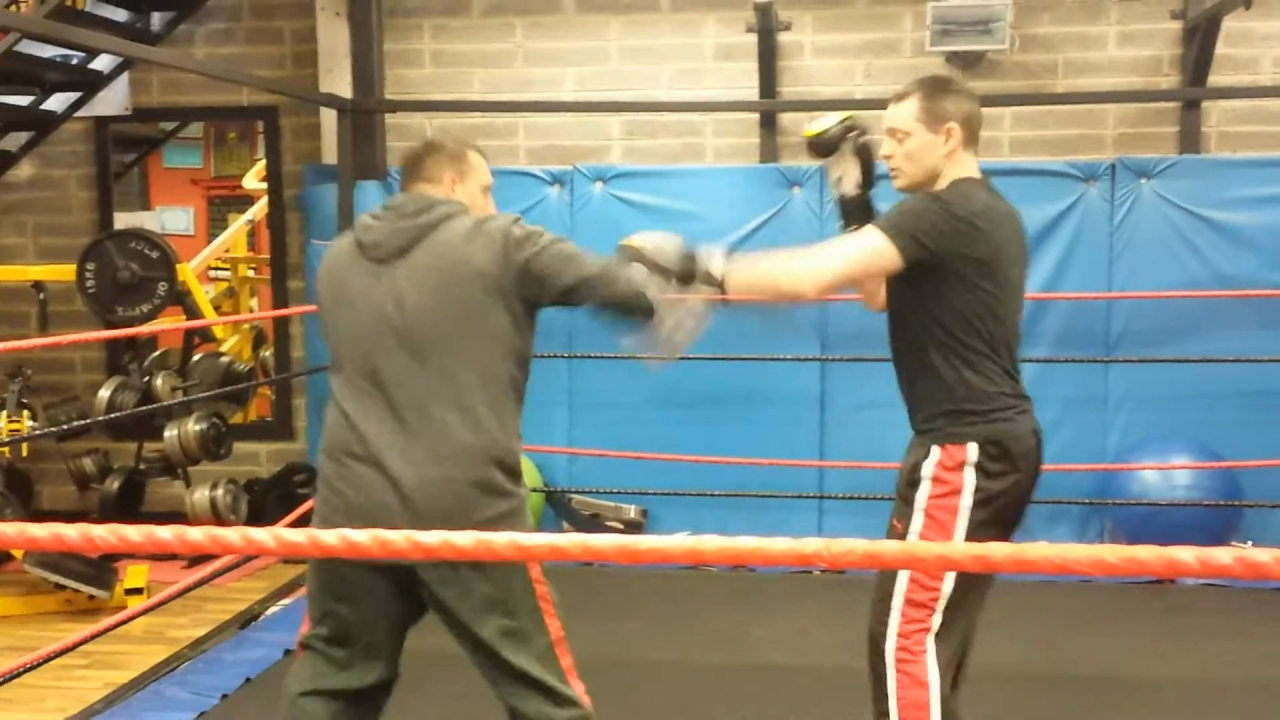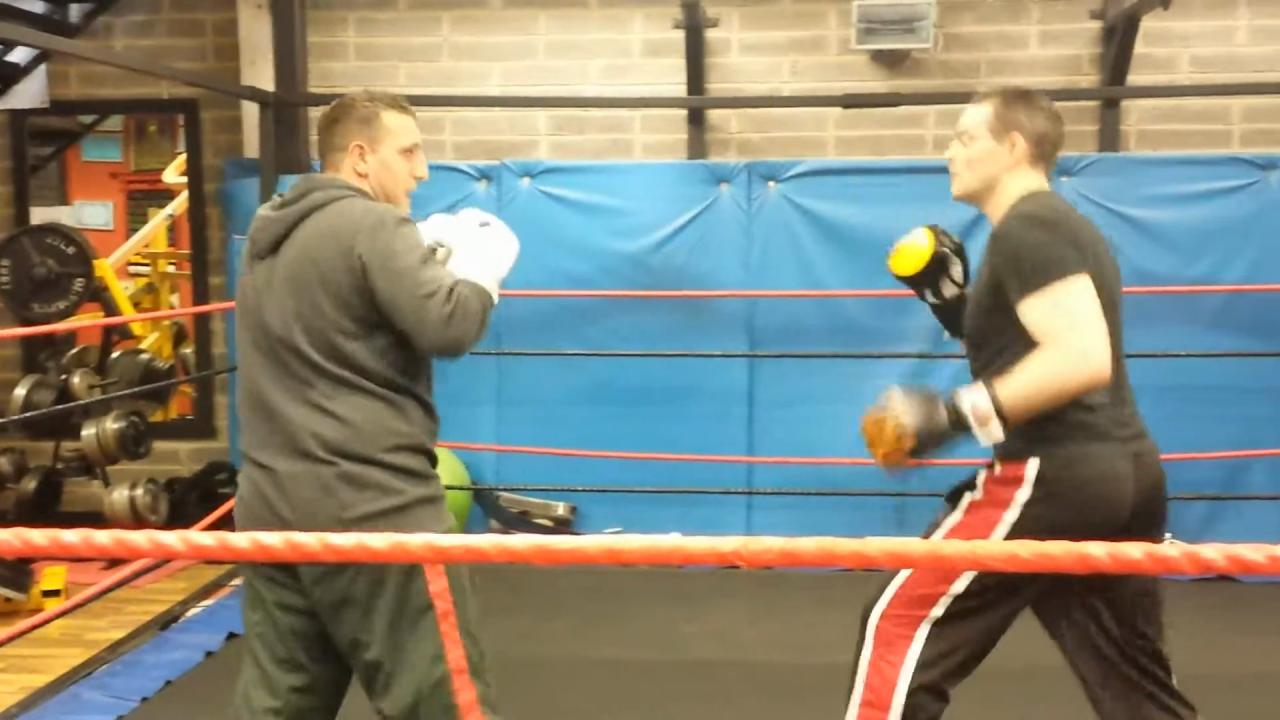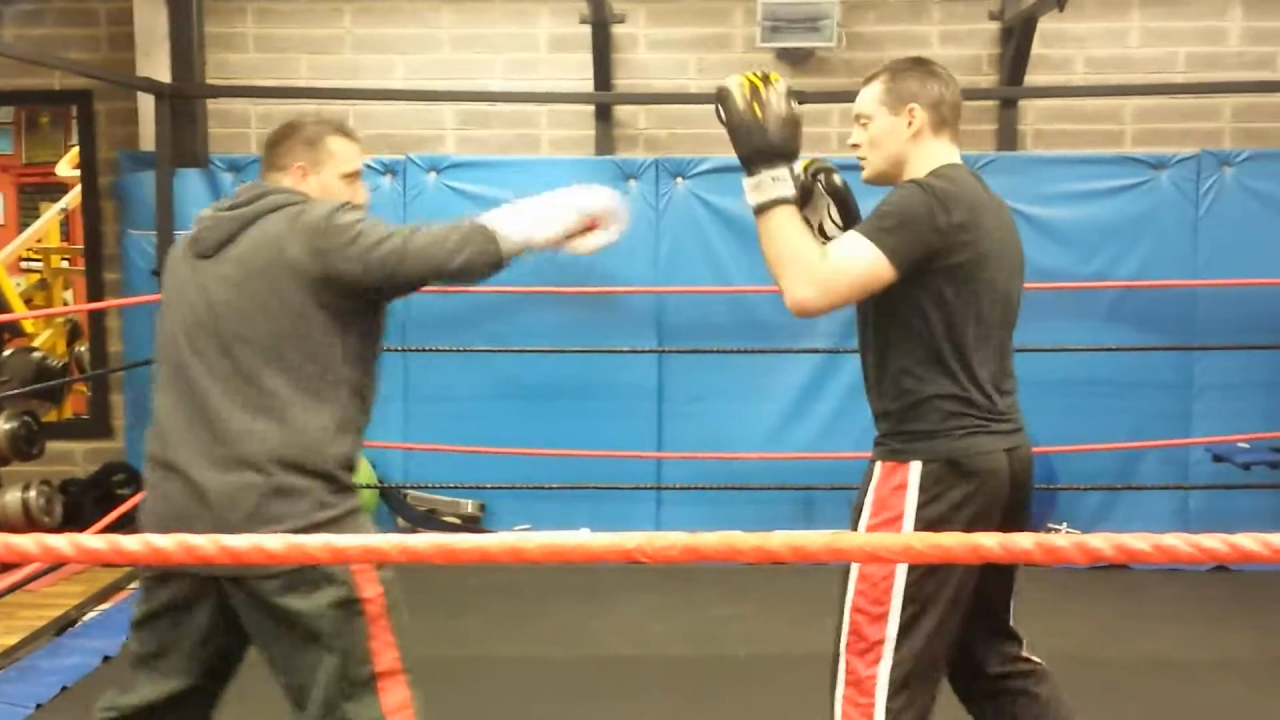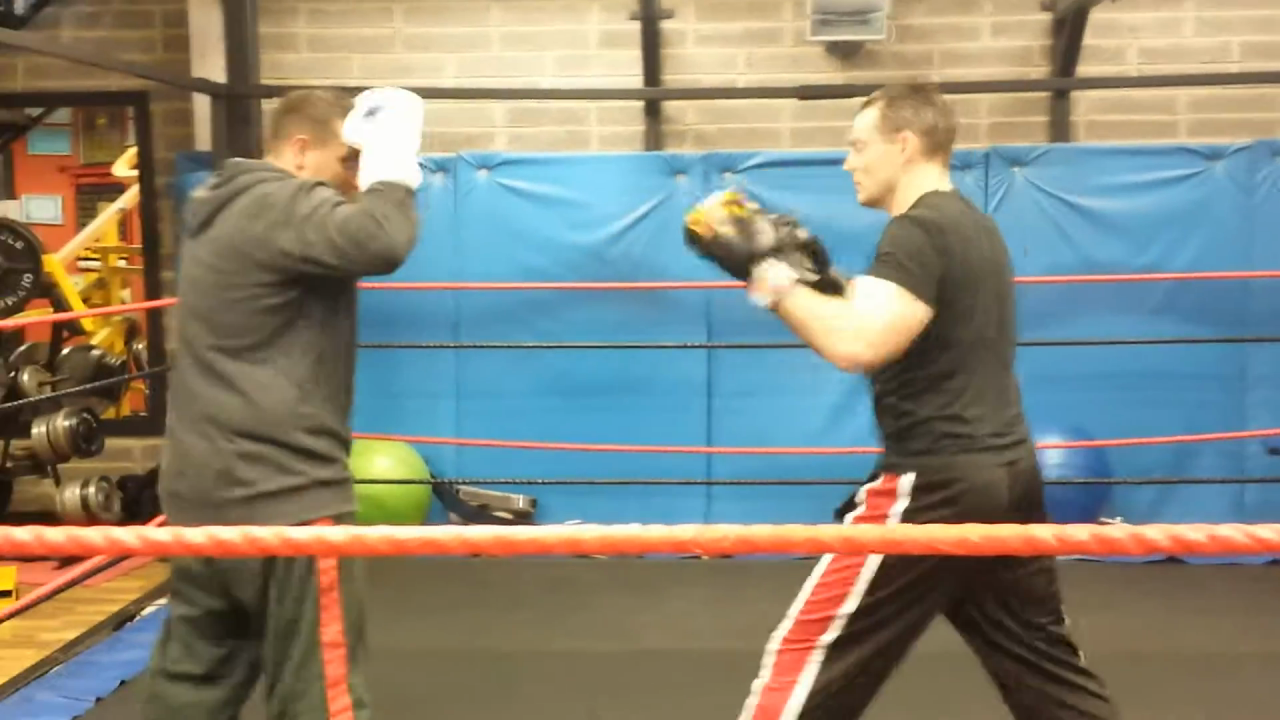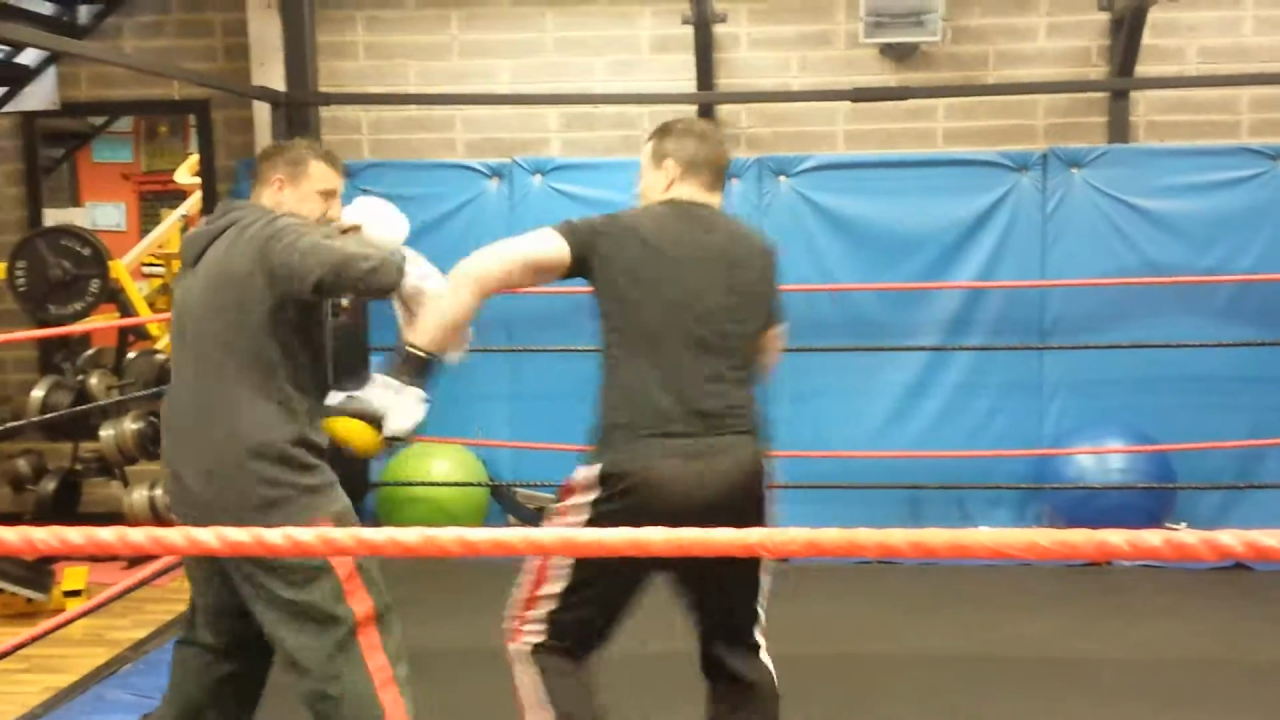
dt=0.5s
person 1, frame 1
left shoulder: (947, 214)
right shoulder: (984, 213)
left elbow: (819, 274)
right elbow: (883, 294)
left wrist: (703, 266)
right wrist: (857, 202)
left hip: (968, 450)
right hip: (995, 440)
left knee: (910, 629)
right knee: (933, 617)
person 1, frame 2
left shoulder: (1027, 230)
right shoulder: (1061, 228)
left elbow: (1083, 362)
left wrist: (959, 410)
right wrist: (957, 304)
left hip: (1055, 475)
right hip: (1125, 470)
left knee: (900, 628)
person 1, frame 3
left shoulder: (925, 201)
right shoulder: (979, 205)
left elbow: (807, 291)
left wrist: (771, 173)
right wrist: (843, 231)
left hip: (935, 468)
right hip: (993, 457)
right knee: (988, 652)
person 1, frame 4
left shoulder: (921, 231)
right shoulder: (970, 228)
left elbow: (858, 345)
left wrist: (769, 270)
right wrist: (817, 272)
left hip: (936, 484)
right hip: (1008, 474)
left knee: (807, 659)
right knee: (1045, 658)
person 1, frame 5
left shoulder: (619, 233)
right shoulder: (758, 254)
left elbow: (483, 270)
left hip: (635, 476)
right hip: (735, 467)
left knee: (544, 642)
right knee: (738, 649)
person 2, frame 1
left shoulder: (337, 260)
right shoulder: (502, 244)
right elbow: (607, 283)
right wrist: (664, 308)
left hip: (356, 502)
right hip: (463, 508)
person 2, frame 2
left shoulder: (267, 234)
right shoulder: (374, 227)
right elbow: (444, 330)
left wrist: (425, 260)
right wrist: (481, 260)
left hip: (274, 507)
right hip: (376, 507)
person 2, frame 3
left shoulder: (195, 247)
right shoulder: (323, 232)
right elbow: (433, 255)
right wrist: (551, 216)
left hip: (180, 512)
right hip: (288, 515)
person 2, frame 4
left shoulder: (230, 207)
right shoulder: (283, 207)
left elbow: (339, 236)
right elbow: (382, 243)
left wrist: (377, 164)
right wrist: (393, 158)
left hip: (204, 484)
right hip: (282, 488)
person 2, frame 5
left shoulder: (212, 252)
right shoulder: (275, 237)
right elbow: (340, 269)
left wrist: (350, 238)
right wrist: (403, 273)
left hip: (204, 489)
right hip: (272, 491)
left knee: (221, 639)
right knee: (356, 649)
